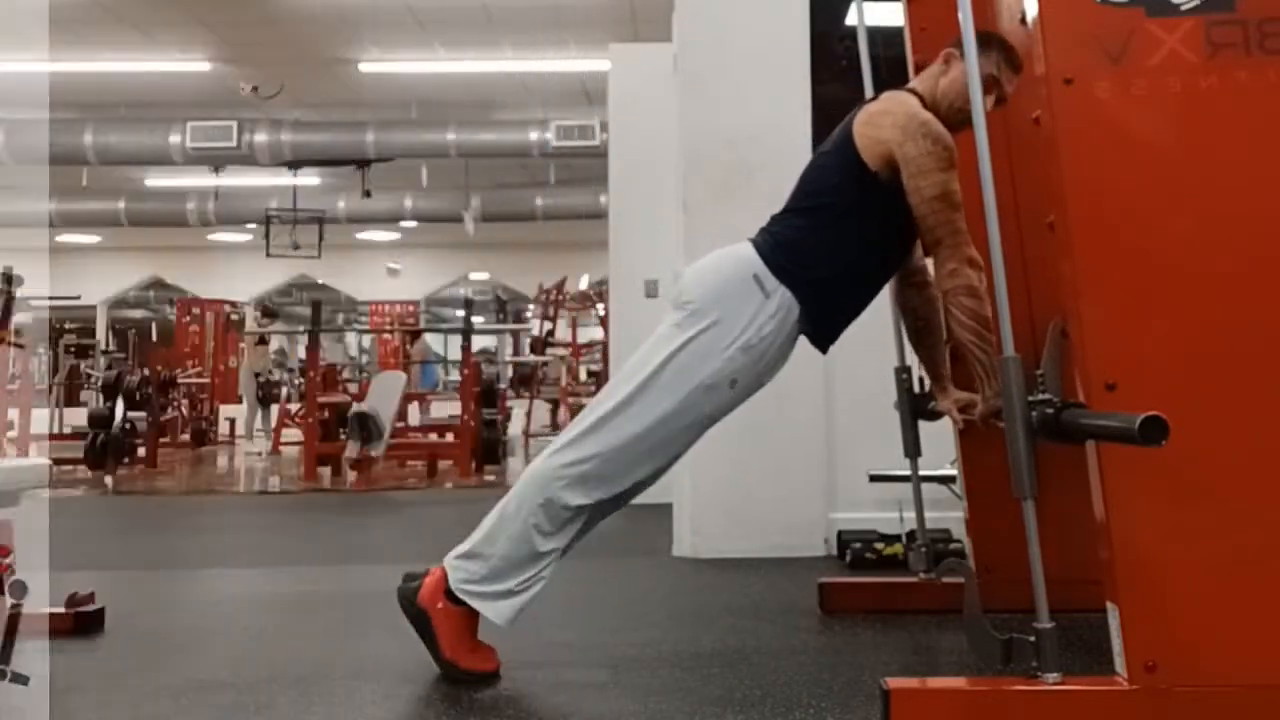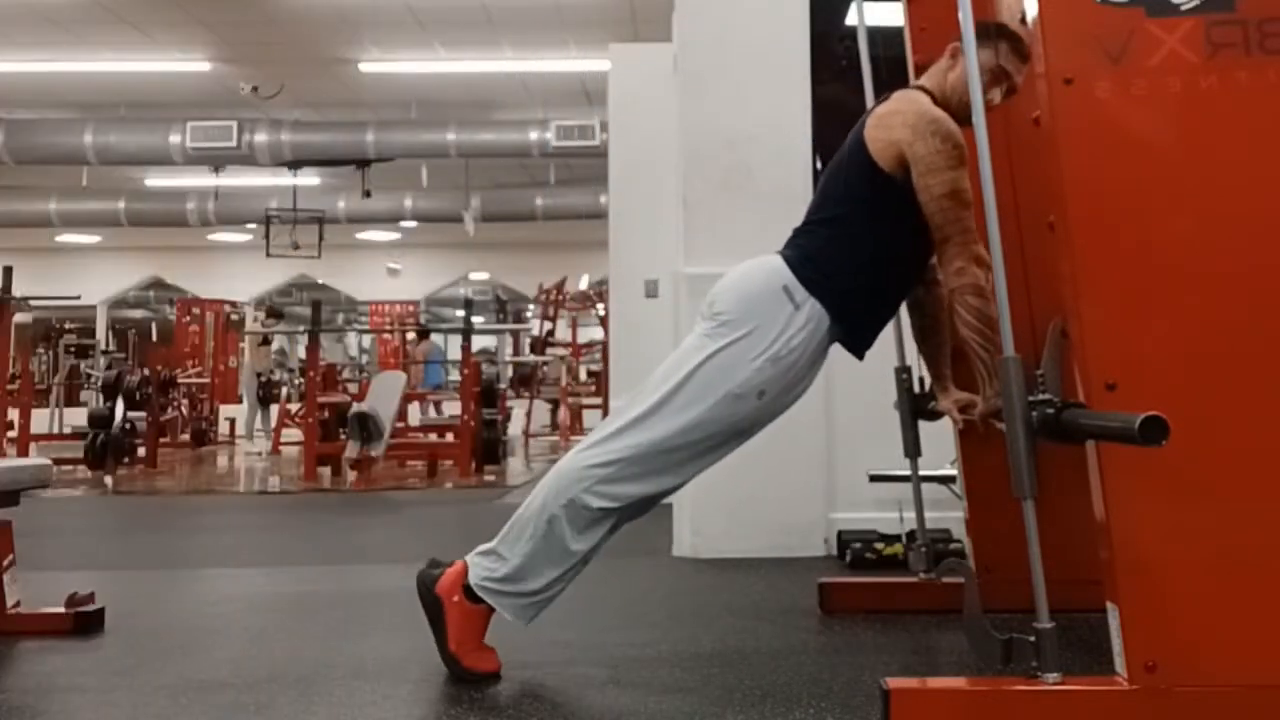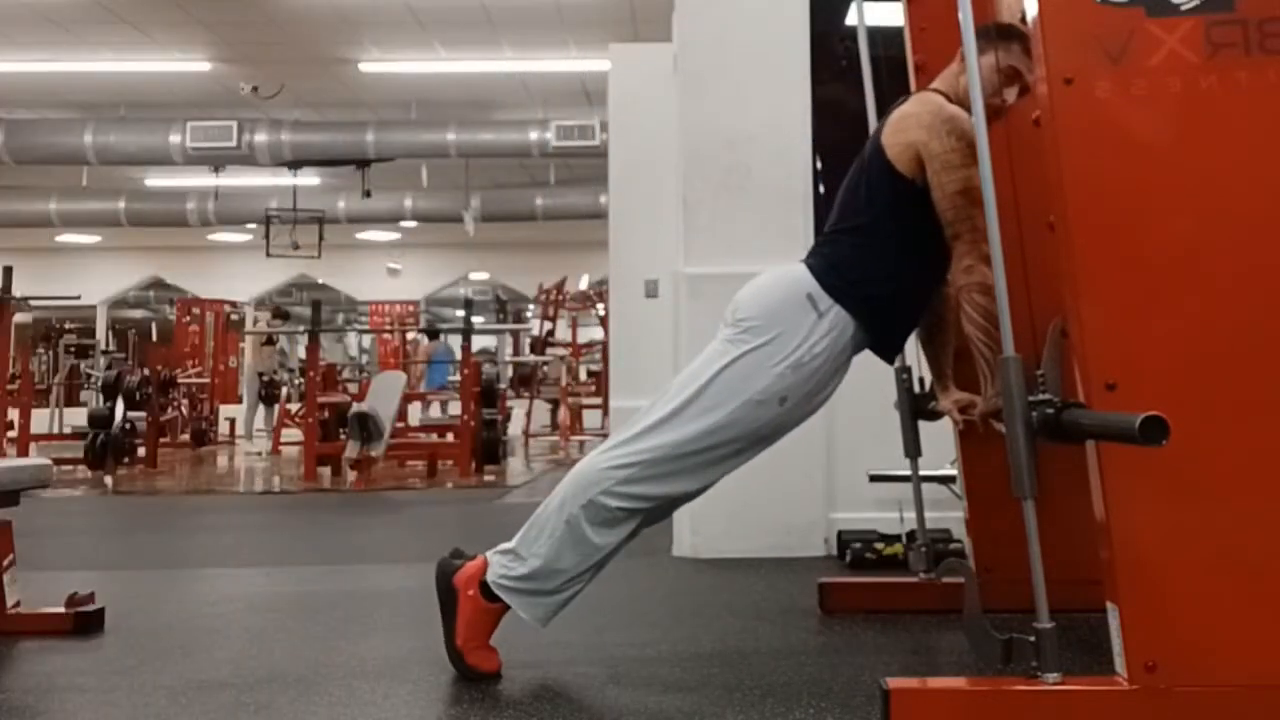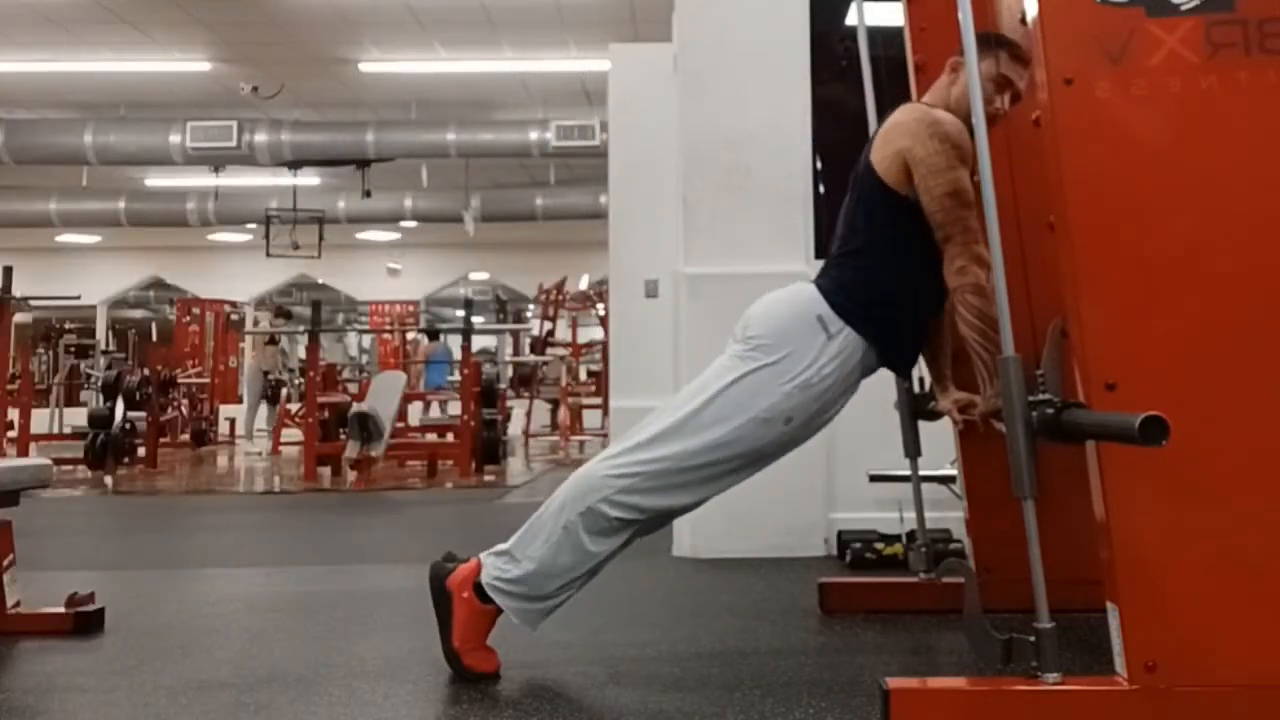
dt=0.4s
person 1, frame 1
left shoulder: (898, 135)
right shoulder: (914, 127)
left elbow: (916, 278)
right elbow: (957, 266)
left wrist: (943, 386)
right wrist: (993, 387)
left hip: (760, 303)
right hip: (751, 299)
left knee: (611, 454)
right knee: (603, 453)
left ankle: (463, 580)
right ankle: (452, 588)
person 1, frame 2
left shoulder: (913, 132)
right shoulder: (926, 125)
left elbow: (925, 274)
right elbow: (966, 265)
left wrist: (943, 386)
right wrist: (996, 388)
left hip: (792, 317)
right hip: (781, 312)
left knee: (636, 459)
right knee: (629, 457)
left ankle: (483, 579)
right ankle: (472, 585)
person 1, frame 3
left shoulder: (924, 132)
right shoulder: (943, 125)
left elbow: (932, 274)
right elbow: (973, 265)
left wrist: (944, 386)
right wrist: (999, 388)
left hip: (814, 323)
right hip: (804, 319)
left knee: (655, 463)
right knee: (648, 460)
left ankle: (499, 576)
right ankle: (488, 582)
person 1, frame 4
left shoulder: (929, 141)
right shoulder: (934, 131)
left elbow: (927, 280)
right elbow: (967, 267)
left wrist: (944, 386)
right wrist: (996, 388)
left hip: (827, 340)
right hip: (814, 339)
left knee: (658, 469)
right knee: (651, 468)
left ankle: (491, 577)
right ankle: (479, 583)
